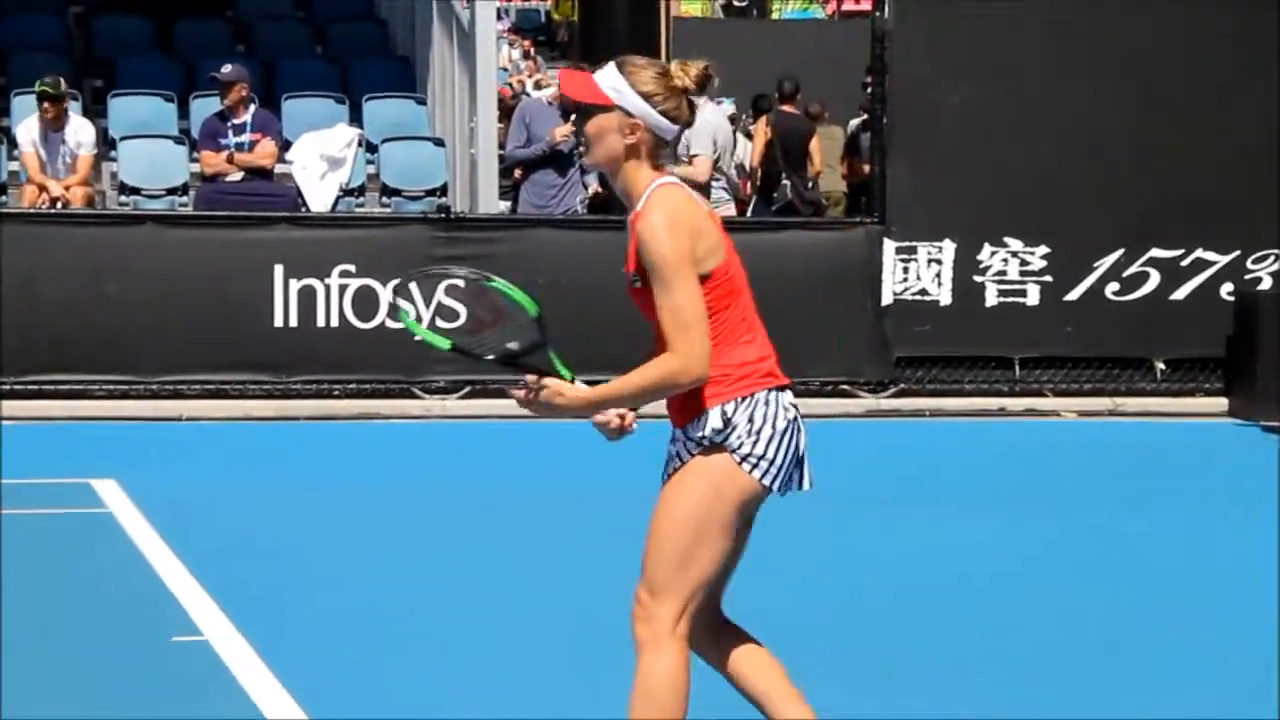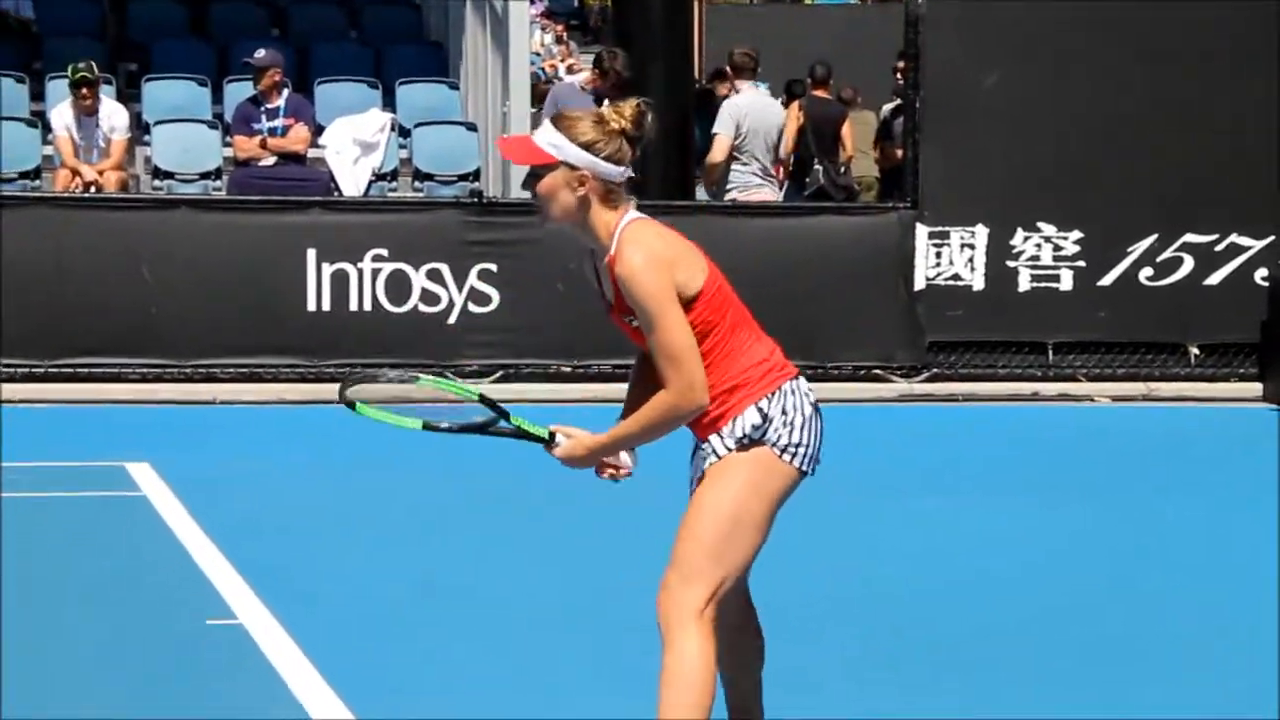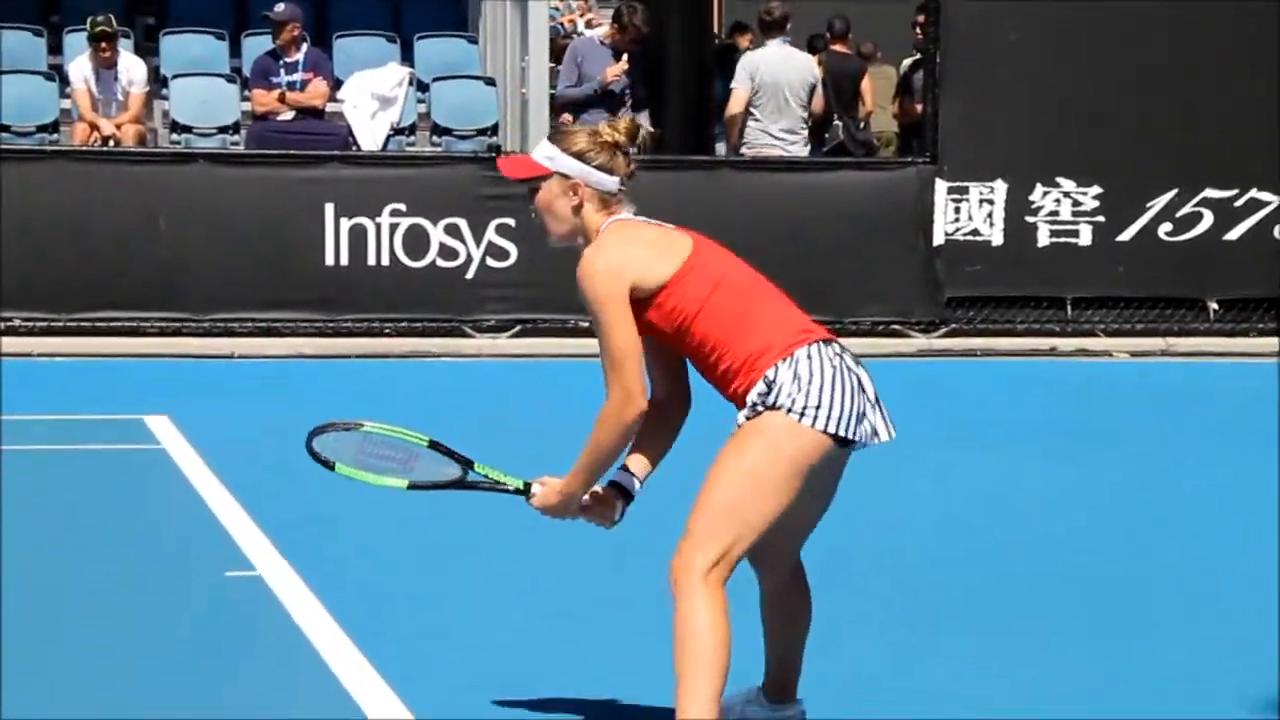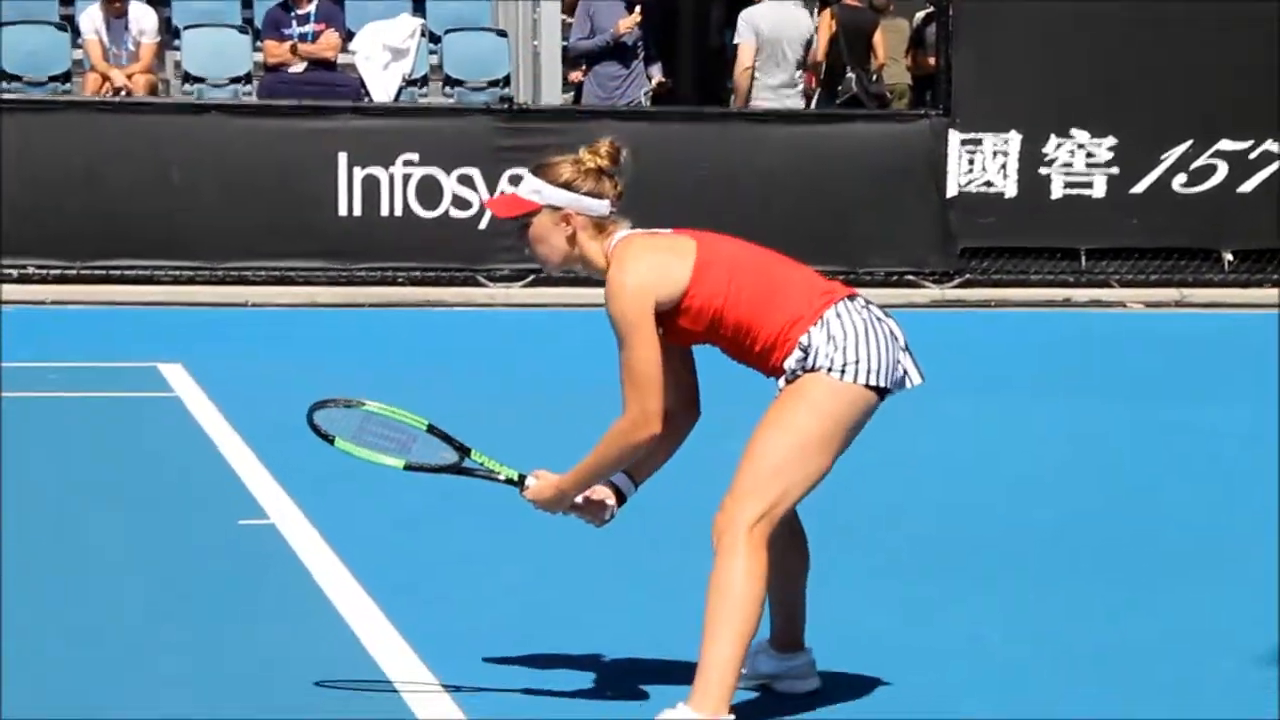
dt=0.5s
person 1, frame 1
left shoulder: (660, 220)
right shoulder: (658, 205)
left elbow: (689, 364)
left wrist: (581, 401)
right wrist: (621, 401)
left hip: (731, 423)
right hip: (733, 421)
left knee: (656, 620)
right knee: (692, 618)
person 1, frame 2
left shoulder: (637, 258)
right shoulder: (613, 250)
left elbow: (687, 394)
right elbow: (655, 358)
left wrist: (598, 446)
right wrist: (617, 441)
left hip: (763, 419)
right hip: (745, 419)
left knee: (683, 603)
right knee: (721, 590)
person 1, frame 3
left shoulder: (601, 261)
right shoulder: (639, 249)
left elbow: (627, 405)
right elbow: (669, 401)
left wrist: (571, 490)
right wrist: (623, 486)
left hip: (800, 388)
right hip: (831, 376)
left knee: (695, 568)
right knee: (772, 554)
person 1, frame 4
left shoulder: (627, 278)
right shoulder: (649, 264)
left elbow: (643, 423)
right elbow: (679, 411)
left wrist: (564, 488)
right wrist: (617, 487)
left hip: (836, 346)
right hip: (851, 335)
left knee: (739, 525)
right knee: (767, 504)
right ankle: (788, 654)
